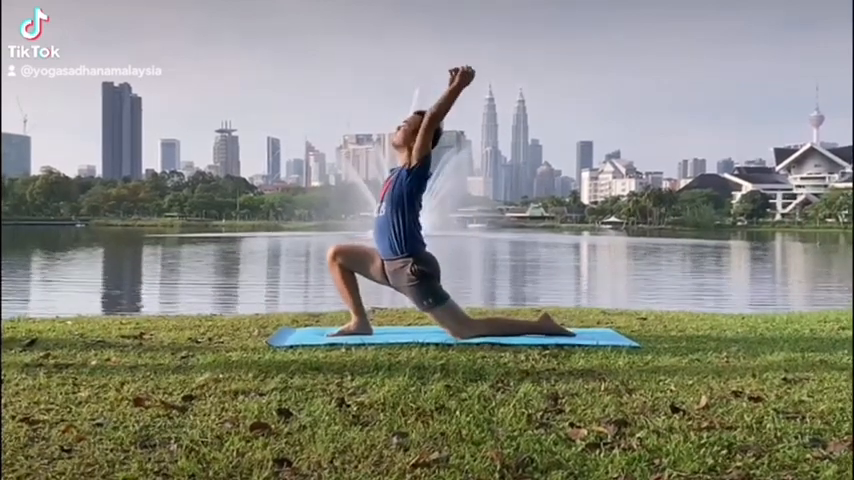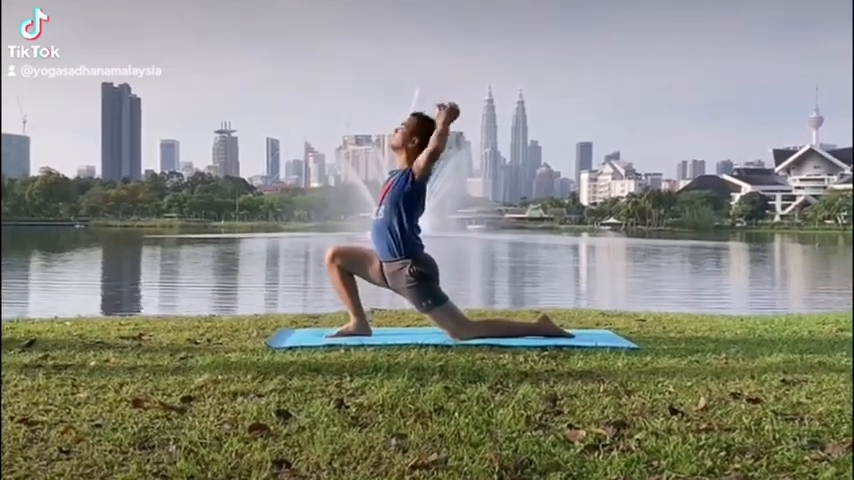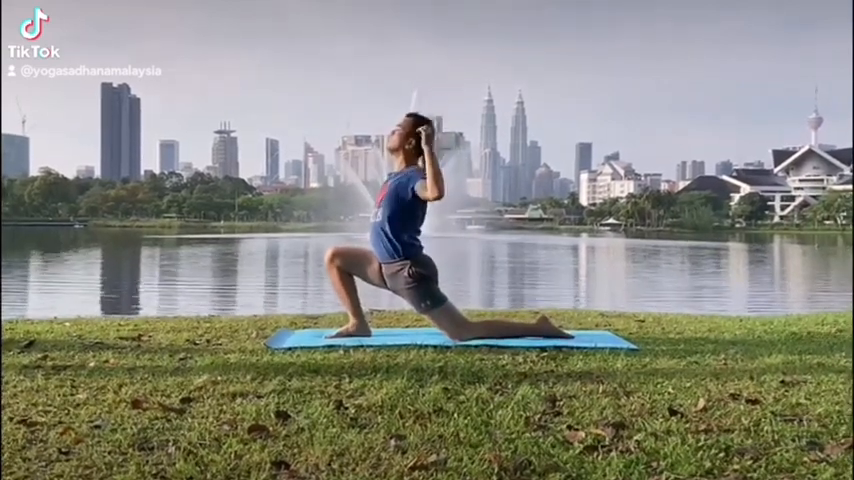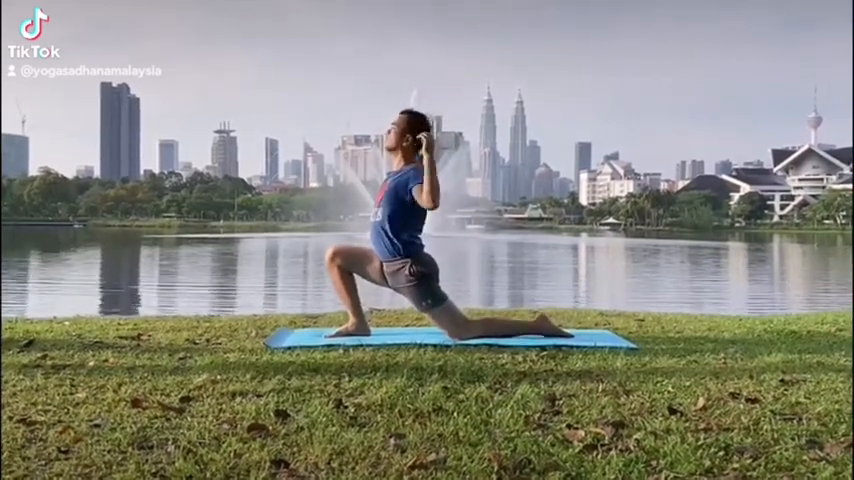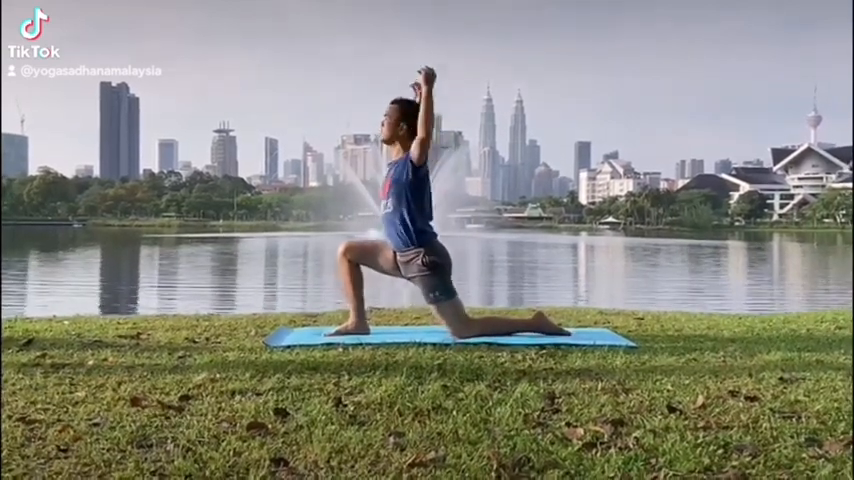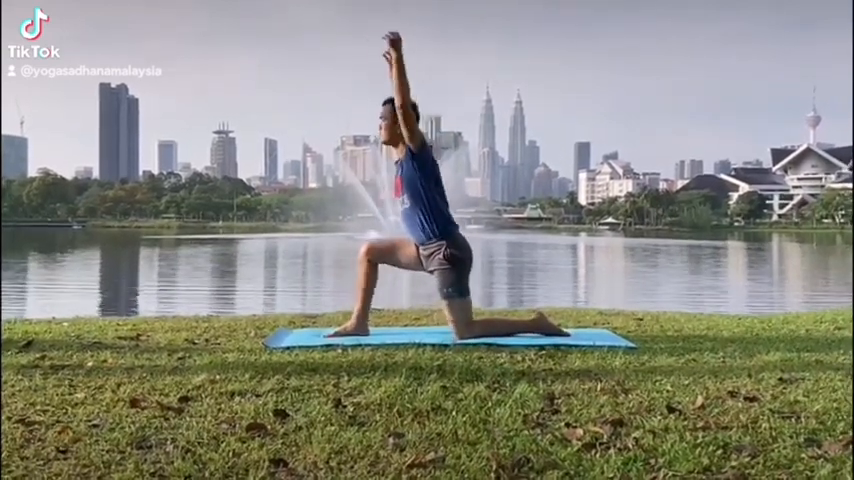
dt=0.4s
person 1, frame 1
left shoulder: (414, 170)
right shoulder: (401, 171)
left elbow: (431, 123)
right elbow: (430, 122)
left wrist: (458, 87)
right wrist: (453, 89)
left hip: (412, 268)
right hip: (391, 263)
left knee: (465, 330)
right knee: (337, 255)
left ankle: (540, 326)
right ankle: (360, 322)
person 1, frame 2
left shoulder: (413, 174)
right shoulder: (401, 175)
left elbow: (434, 150)
left wrist: (445, 121)
left hip: (410, 270)
right hip: (391, 265)
left knee: (464, 332)
right knee: (336, 257)
left ankle: (538, 327)
right ankle: (359, 323)
person 1, frame 3
left shoulder: (413, 176)
right shoulder: (399, 175)
left elbow: (436, 191)
left wrist: (429, 149)
left hip: (409, 271)
right hip: (388, 266)
left knee: (463, 332)
right knee: (335, 257)
left ankle: (537, 328)
right ankle: (358, 324)
person 1, frame 4
left shoulder: (413, 176)
right shoulder: (398, 174)
left elbow: (431, 201)
left wrist: (429, 154)
left hip: (410, 269)
right hip: (390, 264)
left knee: (462, 331)
right knee: (335, 256)
left ankle: (534, 326)
right ankle: (358, 323)
person 1, frame 5
left shoulder: (413, 163)
right shoulder: (399, 162)
left elbow: (423, 134)
right elbow: (419, 131)
left wrist: (427, 89)
right wrist: (420, 97)
left hip: (424, 258)
right hip: (402, 254)
left knee: (463, 329)
right knee: (347, 252)
left ankle: (534, 324)
right ankle: (357, 322)
person 1, frame 6
left shoulder: (417, 151)
right shoulder: (405, 157)
left elbow: (403, 106)
right elbow: (400, 105)
left wrist: (398, 57)
right wrist: (393, 62)
left hip: (447, 251)
right hip: (425, 248)
left knee: (465, 331)
right knee: (369, 251)
left ankle: (535, 325)
right ankle: (358, 322)
